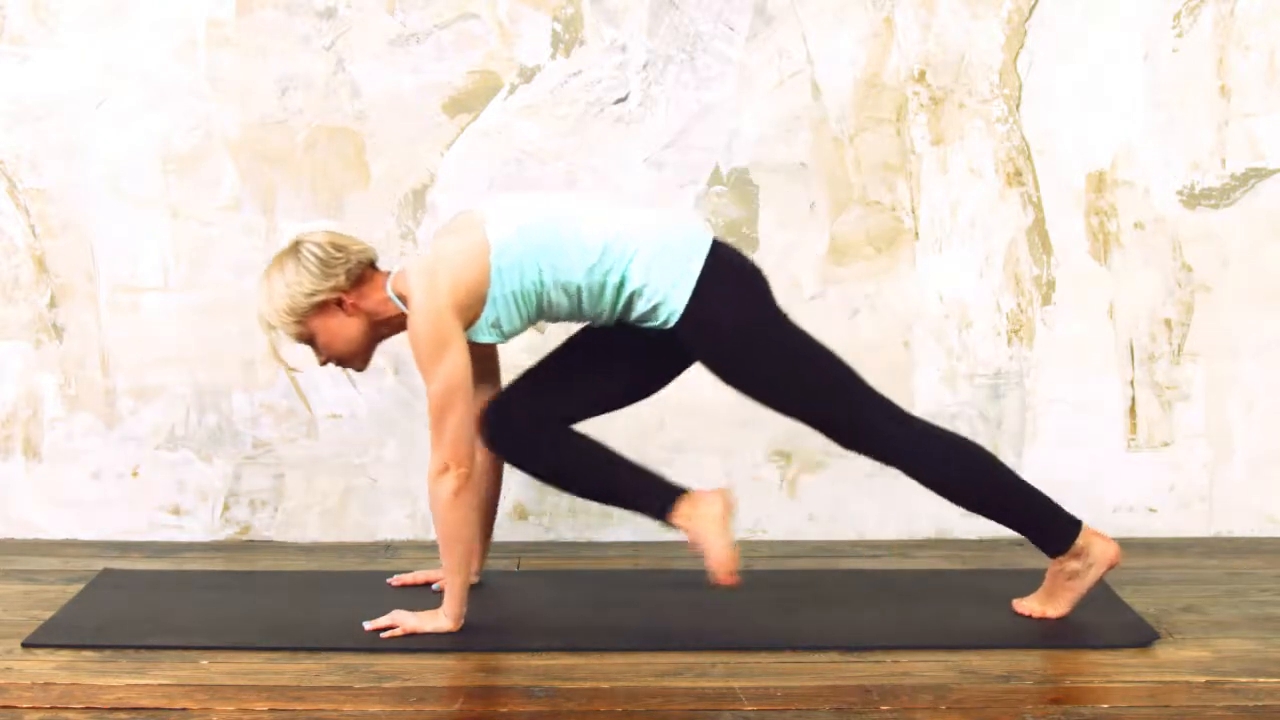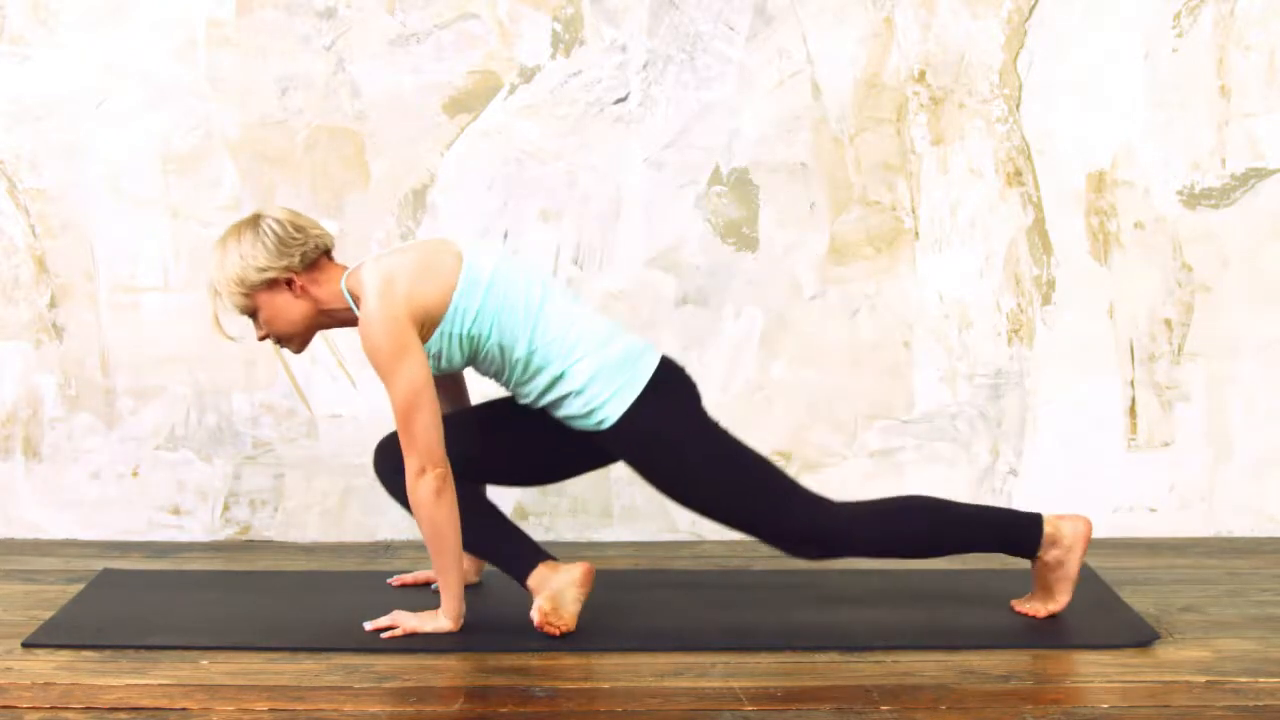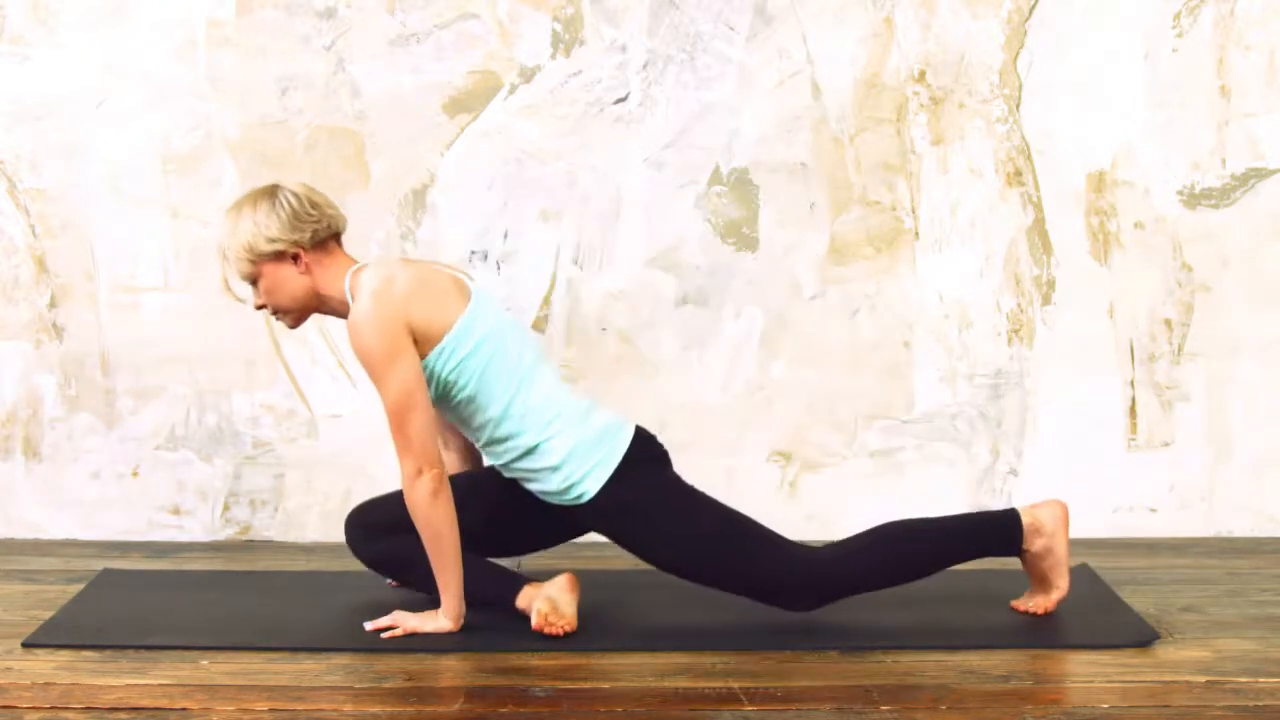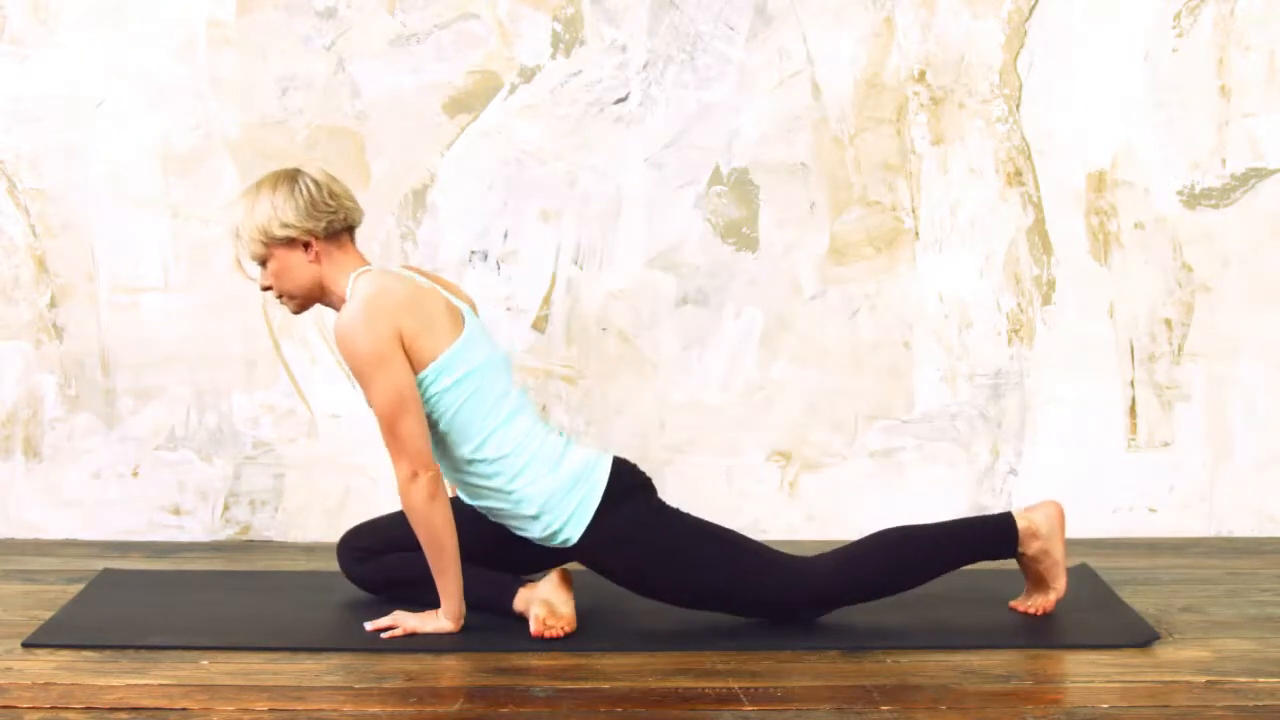
dt=0.4s
person 1, frame 1
left shoulder: (428, 300)
right shoulder: (445, 290)
left elbow: (451, 466)
right elbow: (477, 443)
left wrist: (450, 607)
right wrist: (468, 558)
left hip: (693, 291)
right hip: (662, 299)
left knee: (873, 426)
right knee: (512, 422)
left ankle: (1076, 545)
right ankle: (685, 511)
person 1, frame 2
left shoulder: (381, 307)
right shoulder: (391, 287)
left elbow: (431, 472)
right elbow: (450, 431)
left wrist: (451, 607)
right wrist: (463, 550)
left hip: (628, 407)
right hip: (593, 405)
left knee: (815, 527)
right knee: (392, 459)
left ankle: (1043, 534)
right ankle: (540, 573)
person 1, frame 3
left shoulder: (373, 310)
right shoulder: (397, 284)
left elbow: (420, 471)
right elbow: (455, 432)
left wrist: (449, 606)
right wrist: (460, 551)
left hip: (602, 478)
right hip: (559, 476)
left knee: (807, 579)
right knee: (370, 533)
left ankle: (1022, 527)
person 1, frame 4
left shoulder: (362, 319)
right shoulder: (409, 283)
left elbow: (418, 474)
left wrist: (450, 607)
right wrist: (468, 576)
left hip: (588, 512)
right hip: (564, 496)
left knee: (805, 589)
right knee: (360, 554)
left ankle: (1018, 531)
